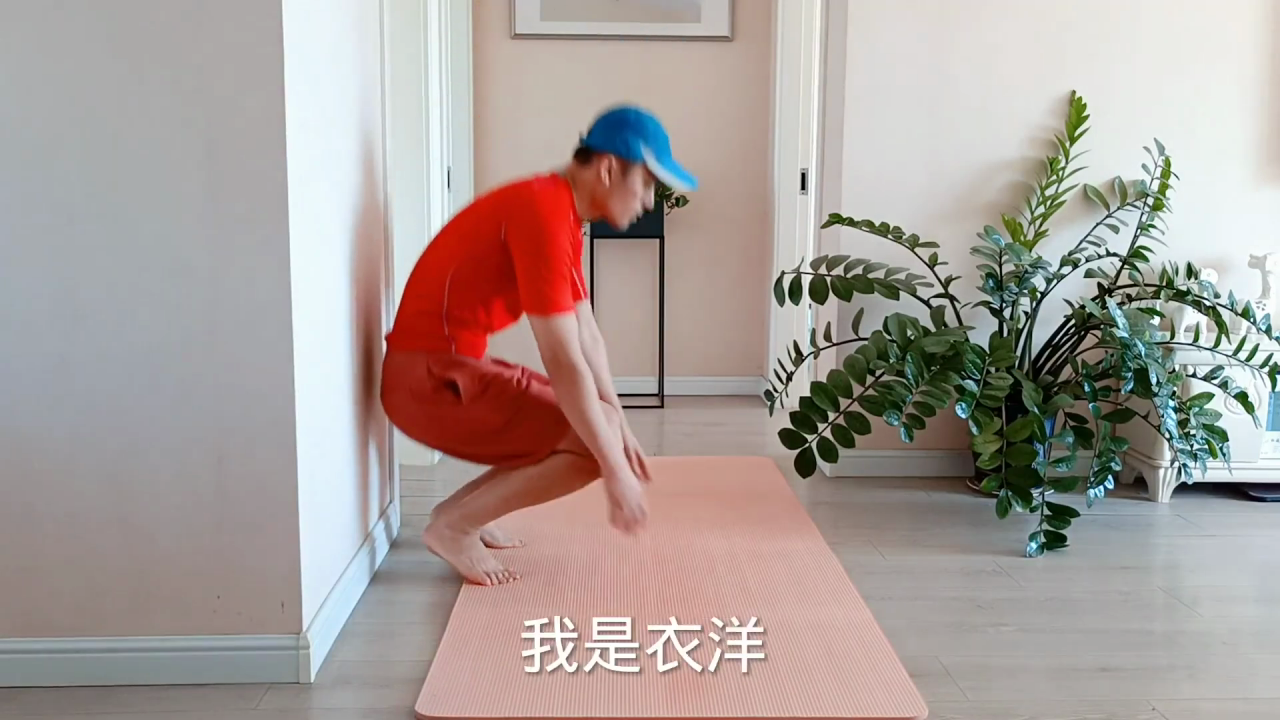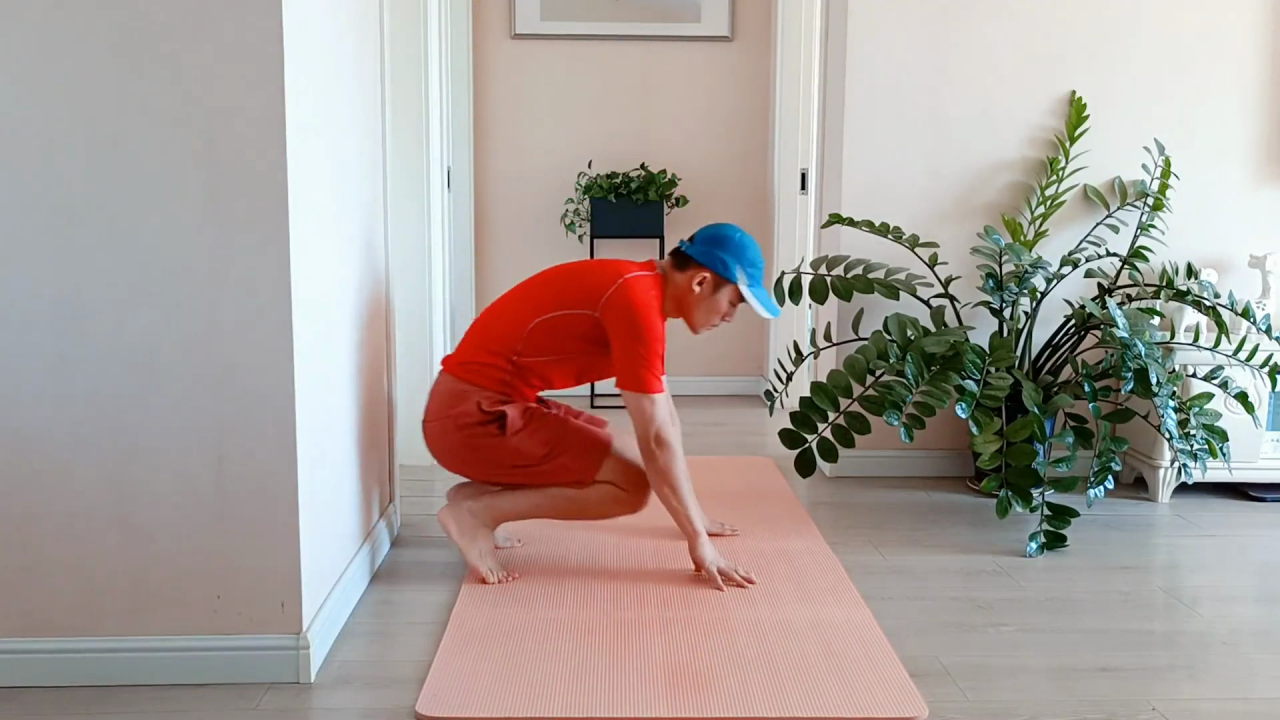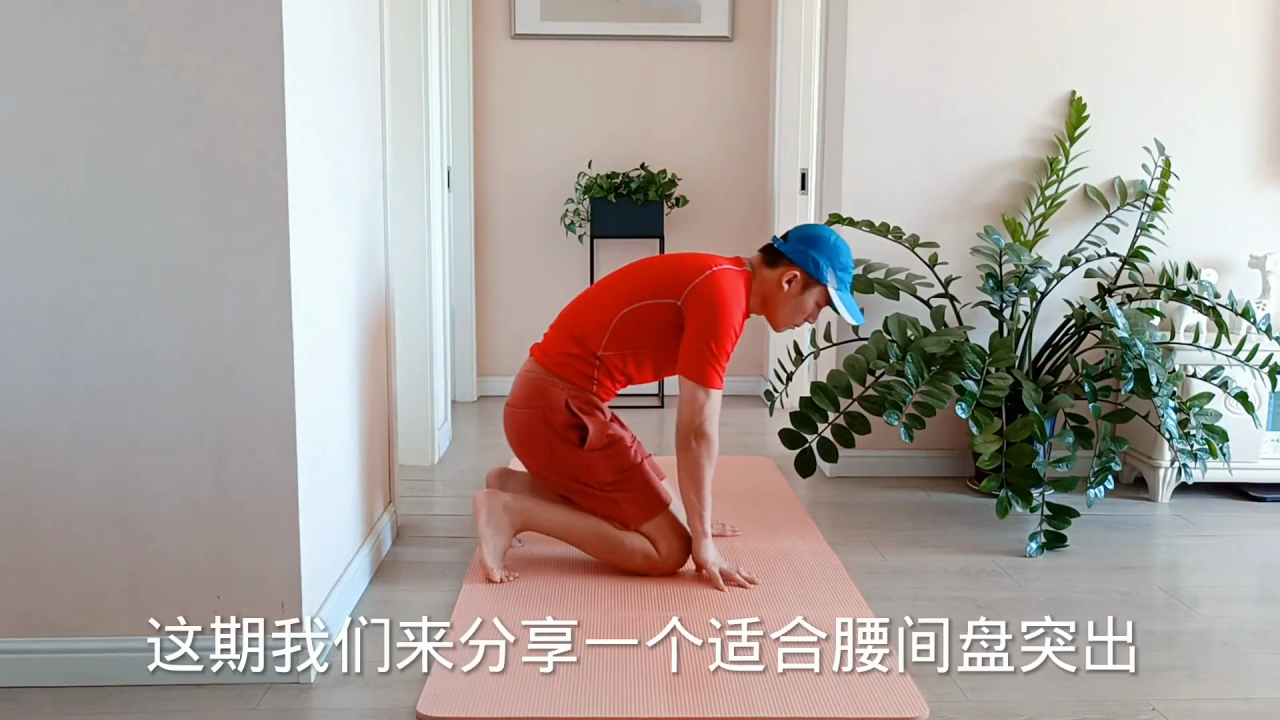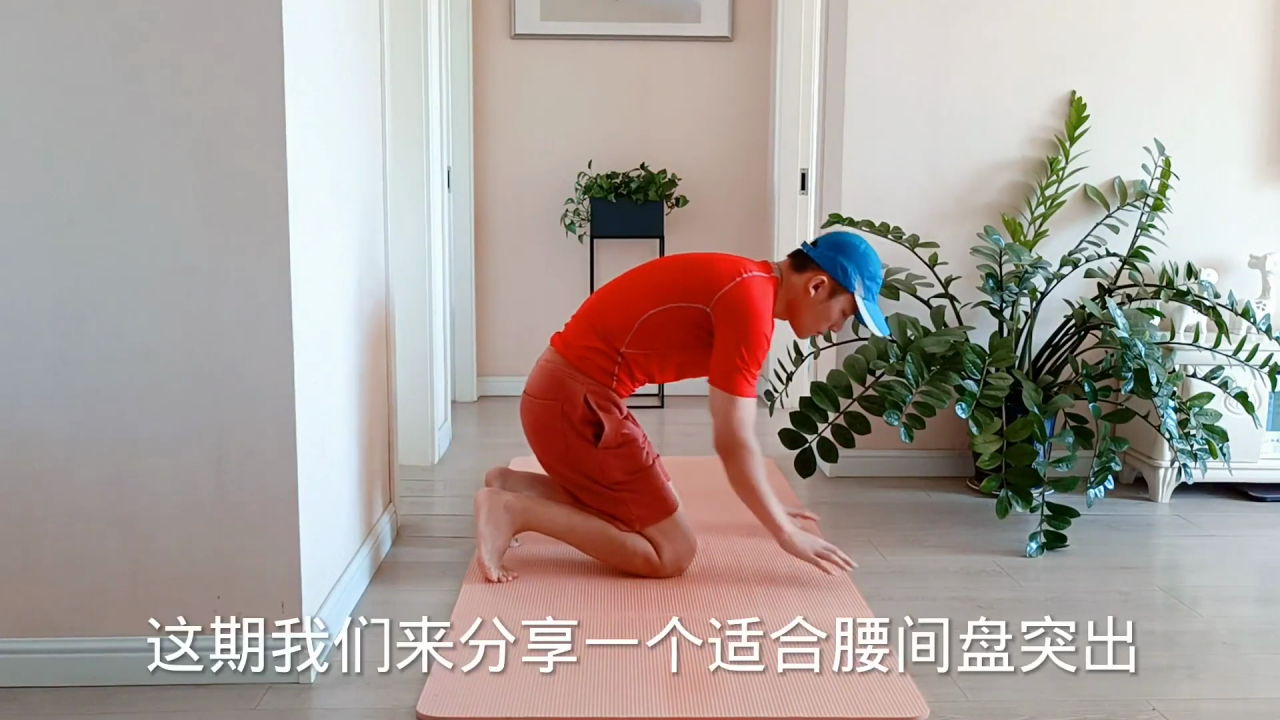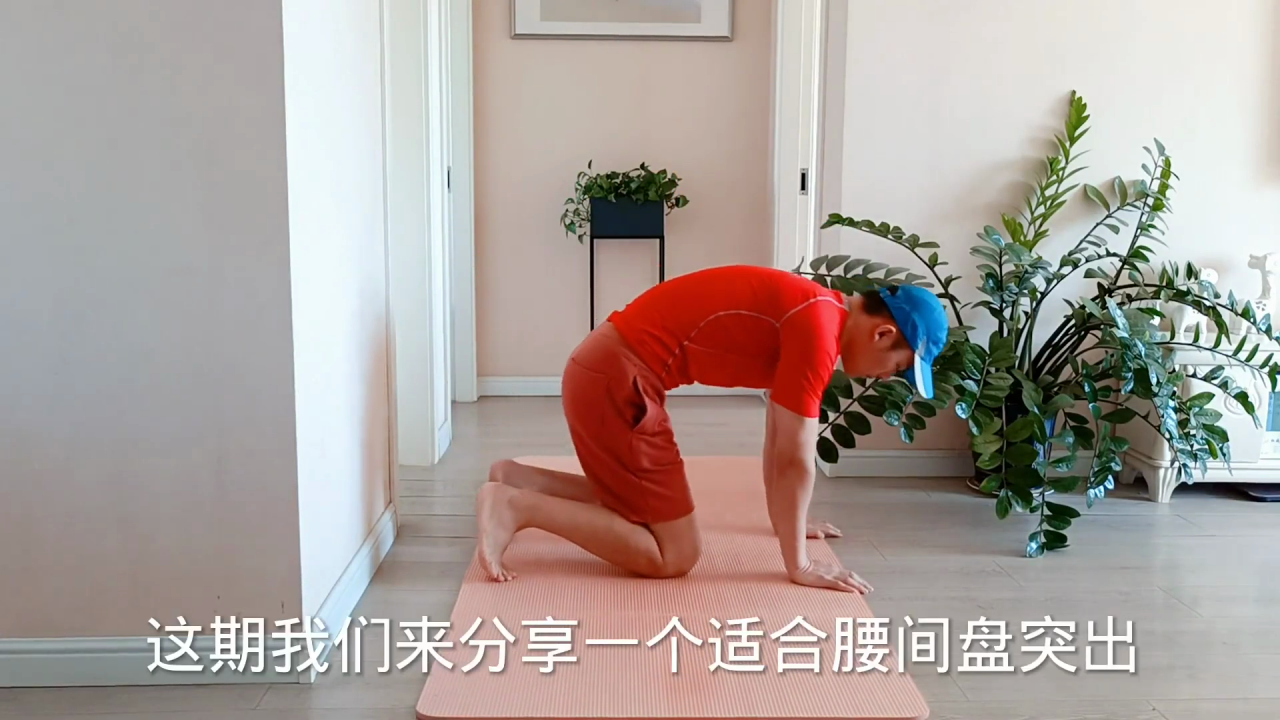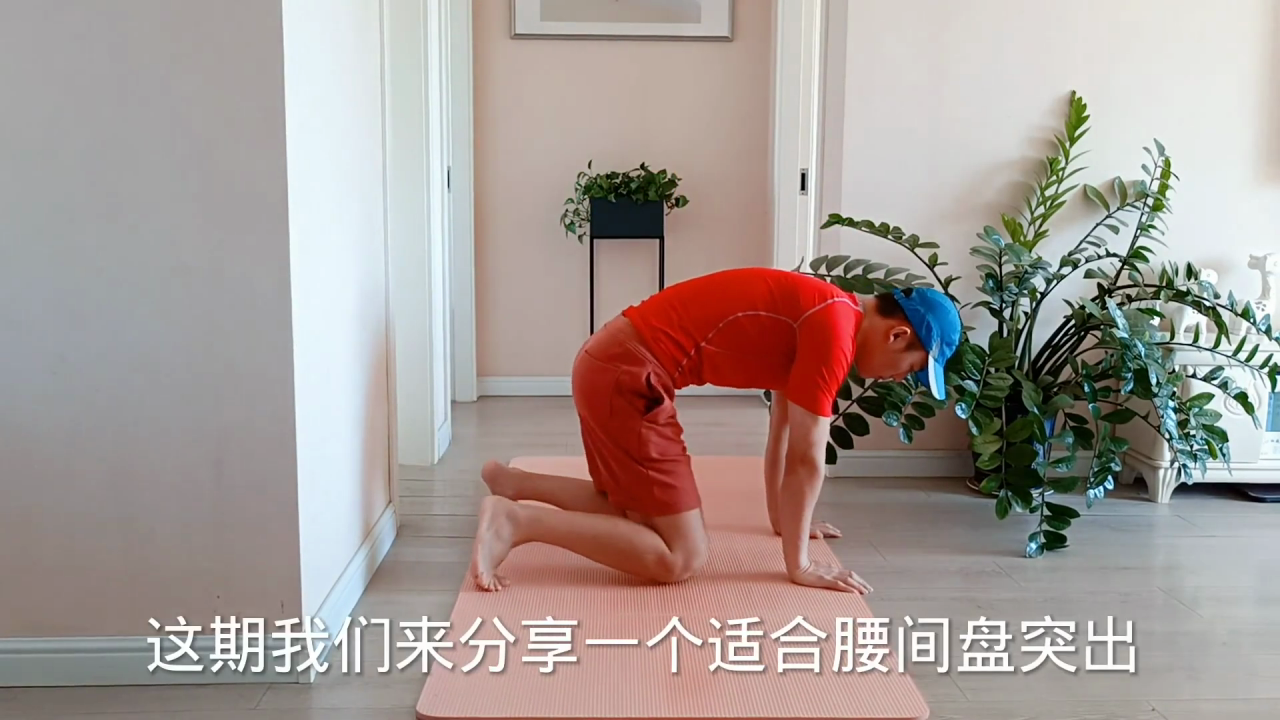
dt=0.5s
person 1, frame 1
left shoulder: (562, 212)
right shoulder: (543, 214)
left elbow: (586, 337)
right elbow: (564, 360)
left wrist: (618, 427)
right wrist: (613, 468)
left hip: (449, 367)
right hip: (428, 380)
left knee: (599, 430)
right knee: (593, 447)
left ankle: (467, 513)
right ankle: (455, 523)
person 1, frame 2
left shoulder: (641, 290)
right shoulder: (638, 303)
left elbow: (663, 415)
right elbow: (657, 439)
left wrist: (695, 514)
right wrist: (698, 539)
left hip: (482, 402)
right hip: (472, 416)
left knee: (629, 454)
right knee: (630, 486)
left ankle: (483, 495)
right ankle: (476, 512)
person 1, frame 3
left shoulder: (723, 282)
right shoulder: (723, 296)
left elbow: (693, 422)
right elbow: (696, 431)
left wrist: (694, 520)
right wrist: (702, 541)
left hip: (555, 396)
right hip: (558, 407)
left knee: (651, 512)
right knee: (668, 551)
left ankle: (515, 486)
right ankle: (512, 511)
person 1, frame 4
left shoulder: (748, 285)
right shoulder: (751, 304)
left elbow: (732, 424)
right elbow: (734, 442)
left wrist: (763, 503)
right wrist: (786, 534)
left hip: (568, 388)
right hip: (576, 400)
left knee: (641, 509)
right knee: (672, 554)
left ankle: (513, 486)
right ankle: (513, 510)
person 1, frame 5
left shoulder: (810, 311)
right shoulder: (818, 329)
left elbow: (779, 435)
right elbow: (795, 460)
left wrist: (785, 520)
right wrist: (798, 564)
left hip: (603, 366)
right hip: (617, 379)
left knee: (638, 507)
right knee: (673, 555)
left ankle: (518, 479)
right ankle: (515, 506)
person 1, frame 6
left shoulder: (819, 312)
right shoulder: (834, 328)
left elbow: (783, 430)
right elbow: (805, 457)
left wrist: (783, 519)
right wrist: (798, 563)
left hip: (608, 360)
right hip: (628, 376)
left knee: (637, 511)
right knee: (681, 556)
left ankle: (512, 482)
right ankle: (513, 520)
